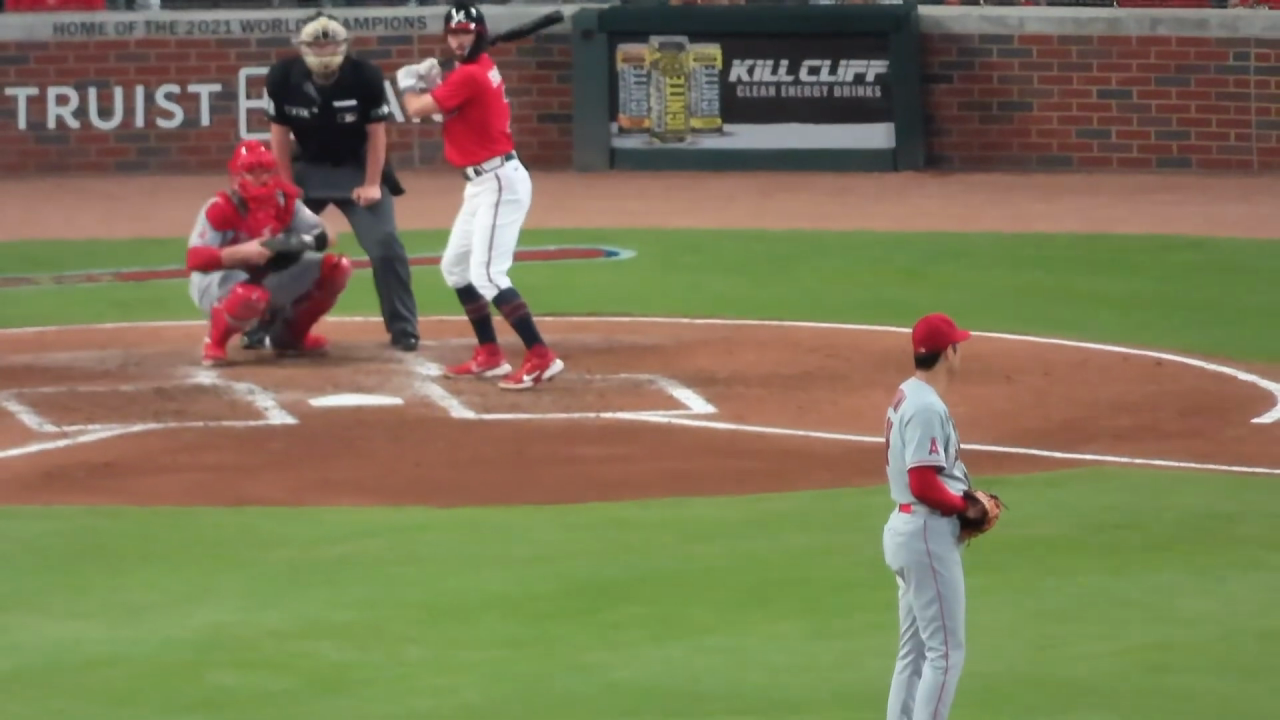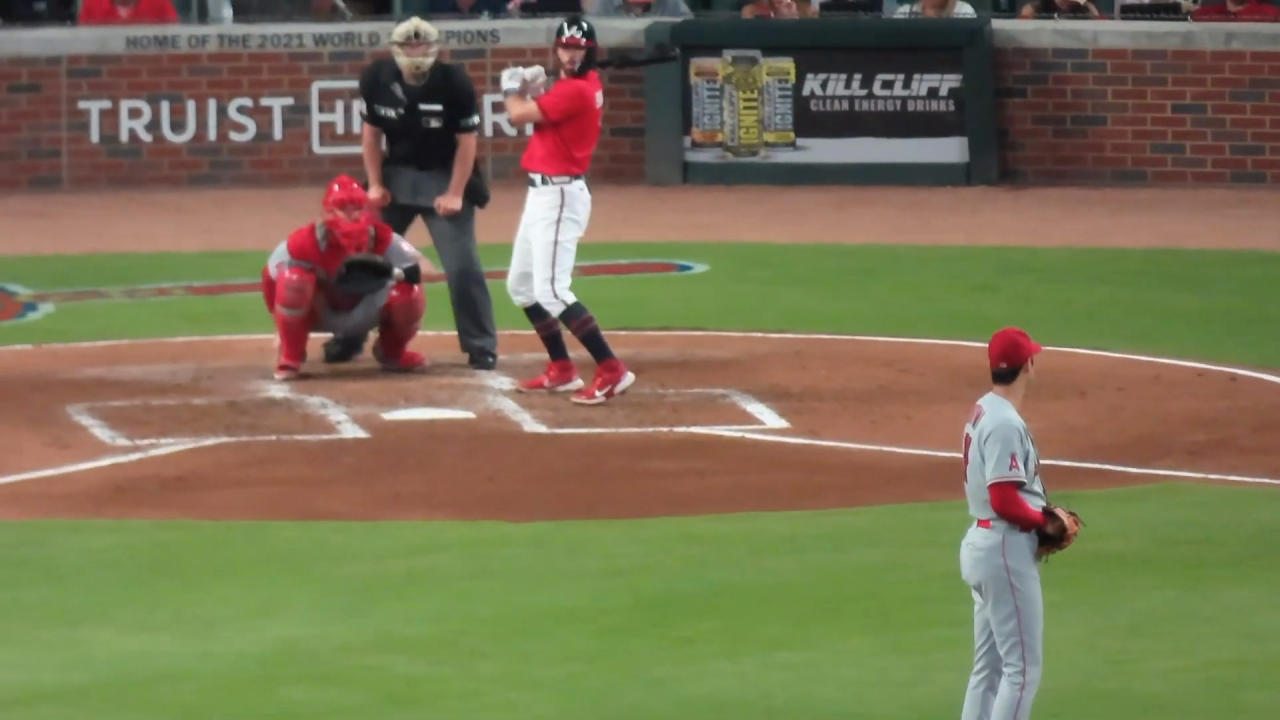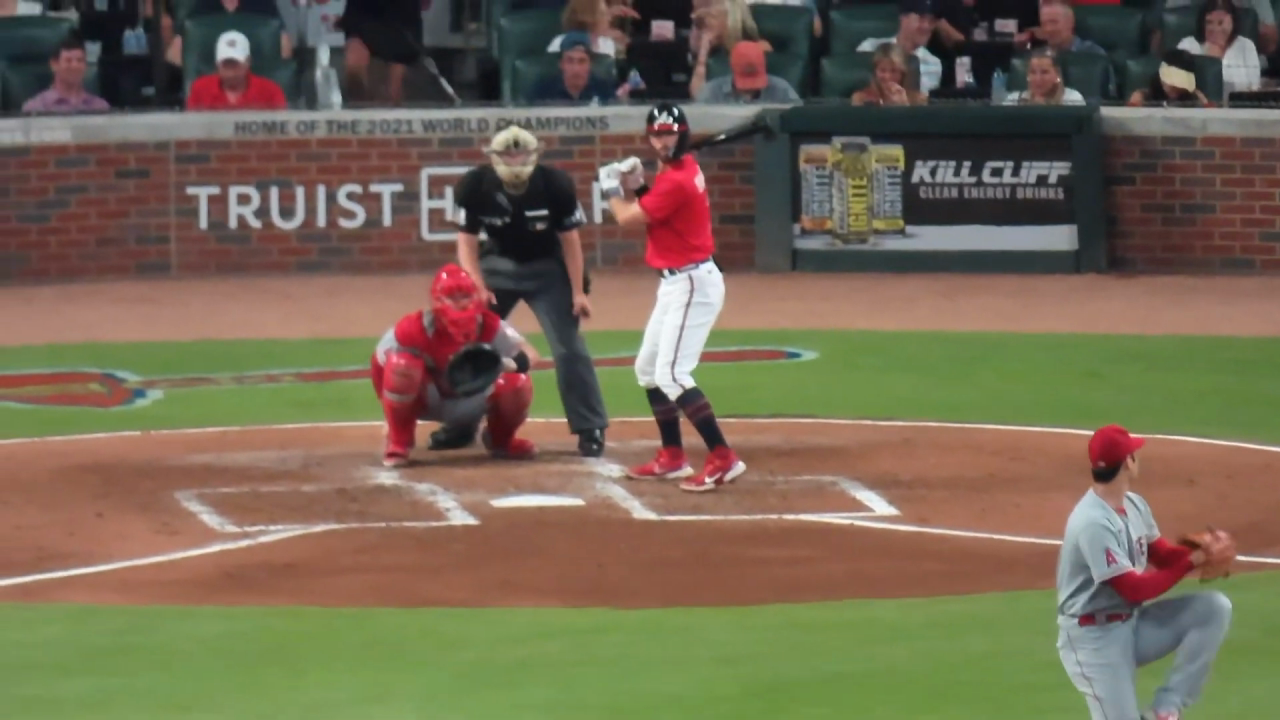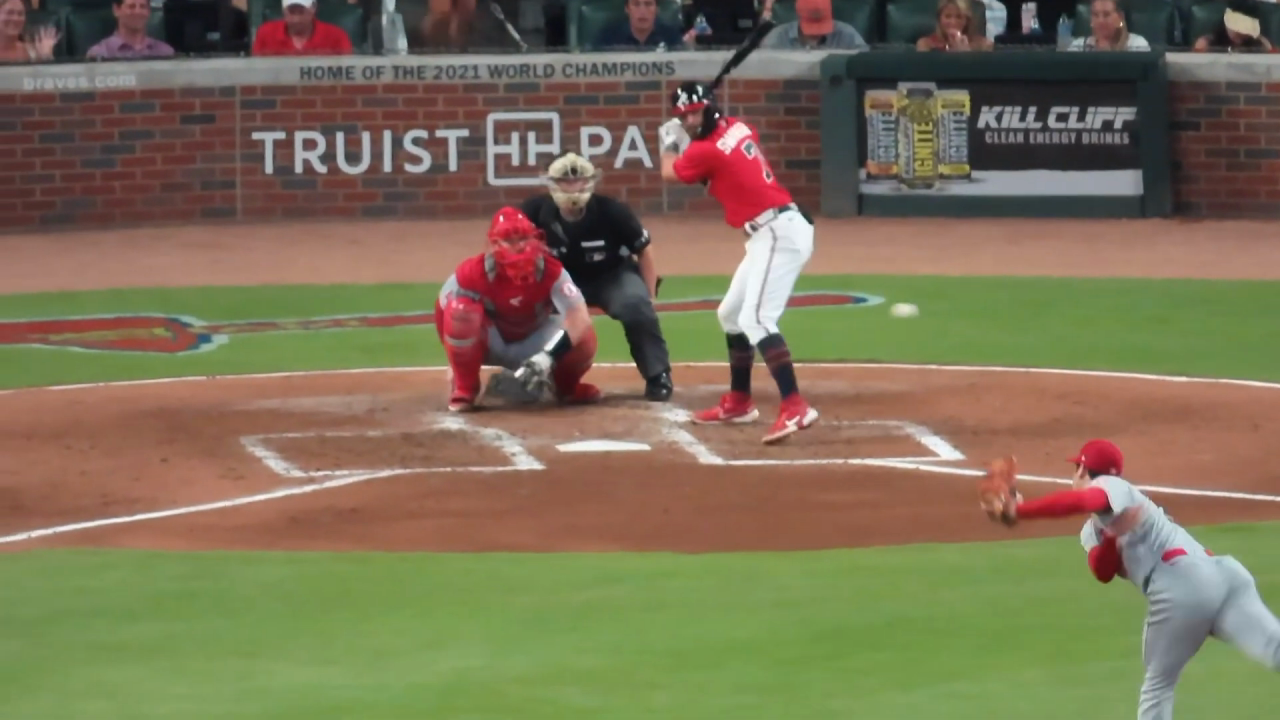
dt=1s
person 1, frame 1
left shoulder: (470, 74)
right shoulder: (478, 68)
left elbow: (417, 109)
right elbow: (451, 107)
left wrist: (408, 83)
right wrist: (433, 83)
left hip: (498, 181)
right hip: (483, 182)
left knee: (486, 275)
right knee: (455, 267)
left ankle: (541, 357)
right ankle: (489, 355)
person 1, frame 2
left shoulder: (576, 90)
right shoulder: (578, 84)
left elbow: (518, 115)
right elbow: (545, 115)
left wrist: (511, 87)
right wrist: (536, 92)
left hip: (559, 196)
right hip: (543, 193)
left knee: (551, 291)
right knee: (521, 284)
left ankle: (612, 370)
right ankle: (561, 369)
person 1, frame 3
left shoulder: (677, 179)
right shoulder: (678, 169)
left elbow: (628, 218)
right elbow: (653, 208)
left wrist: (610, 187)
right wrist: (636, 184)
left hip: (692, 284)
right hip: (677, 283)
left knee: (671, 374)
right knee: (648, 368)
left ankle: (723, 458)
right ankle: (673, 457)
person 1, frame 4
left shoulder: (703, 149)
right shoulder: (738, 128)
left elbow: (669, 171)
left wrist: (669, 144)
right wrist: (684, 139)
left hip: (779, 232)
right hip: (769, 234)
left knee: (754, 319)
right knee: (731, 315)
left ankle: (795, 407)
right ankle: (738, 402)
person 2, frame 1
left shoulder: (906, 396)
right shoulder: (927, 406)
right elbow: (924, 484)
left wrist: (959, 503)
right wrist: (966, 507)
left hip: (909, 527)
right hip: (927, 533)
left knee: (915, 650)
right knee: (946, 650)
person 2, frame 2
left shoulder: (983, 411)
right shoulder: (1006, 423)
right elbow: (1005, 501)
left wrist: (1040, 519)
right wrist: (1047, 523)
left hip: (984, 543)
right hip: (1004, 550)
left knee: (991, 667)
right knee: (1023, 666)
person 2, frame 3
left shoulder: (1133, 504)
right shoulder: (1093, 522)
left elbow: (1161, 554)
right elbow: (1135, 589)
left wrist: (1203, 550)
right wrist: (1191, 562)
left hip: (1130, 628)
right hip: (1093, 643)
left knee: (1216, 607)
person 2, frame 4
left shoulder: (1108, 487)
left elbow: (1083, 499)
right elbow: (1103, 572)
left wrist: (1018, 512)
right wrist: (1114, 533)
left hip: (1184, 589)
left knee: (1157, 691)
person 3, frame 1
left shoulder: (365, 76)
right shoulder: (282, 76)
left elbow: (376, 134)
right elbow: (280, 133)
left wrist: (372, 184)
right wrist: (287, 184)
left hip: (357, 169)
right hip: (307, 169)
left knee: (385, 246)
left ankle: (404, 327)
person 3, frame 2
left shoulder: (455, 82)
right shoulder: (375, 78)
left elbow: (466, 142)
right elbow: (371, 133)
left wrist: (455, 194)
right wrist: (376, 185)
left hip: (444, 178)
right hip: (397, 175)
left knee: (462, 264)
left ankle: (482, 345)
right ankle: (350, 337)
person 3, frame 3
left shoulder: (555, 184)
right shoulder: (474, 185)
left elbow: (570, 239)
right elbow: (466, 241)
left wrist: (579, 291)
right wrist: (477, 287)
left hip: (547, 268)
right hip: (497, 265)
left knee: (570, 347)
left ankle: (592, 429)
right ankle: (460, 424)
person 3, frame 4
left shoulder: (612, 211)
right shoulder: (533, 212)
left elbow: (643, 250)
left wrist: (650, 297)
left hip: (612, 275)
left knee: (635, 306)
left ankle: (658, 375)
person 4, frame 1
left shoulder: (285, 199)
right shoulder: (220, 209)
left elbow: (325, 235)
right elbow: (194, 260)
right wrist: (243, 252)
left hip: (267, 279)
left knee: (338, 268)
right knee: (251, 297)
left ankle: (290, 335)
right ankle: (215, 342)
person 4, frame 2
left shoulder: (381, 238)
right shoulder: (305, 242)
left elbow: (426, 269)
right elbow: (270, 278)
left wrist: (397, 273)
right wrist: (281, 332)
left hip: (362, 312)
right hip: (319, 312)
left knee: (410, 295)
right knee: (292, 279)
left ankle: (390, 353)
right ankle: (290, 357)
person 4, frame 3
left shoulder: (488, 324)
right shoulder: (413, 329)
left elbow: (530, 354)
right elbow: (379, 364)
left wrist: (508, 364)
right wrist: (392, 418)
left hip: (471, 402)
right hip: (427, 401)
left knee: (518, 384)
right knee: (400, 364)
left ankle: (500, 440)
right ankle: (399, 443)
person 4, frame 4
left shoulder: (550, 271)
right shoulder: (473, 273)
left elbow: (582, 318)
right elbow: (443, 311)
left wrist: (546, 357)
right wrist: (454, 365)
left hip: (535, 338)
right hip: (490, 344)
left knee: (583, 337)
right knee: (460, 309)
left ankle: (565, 384)
right ankle: (465, 389)
